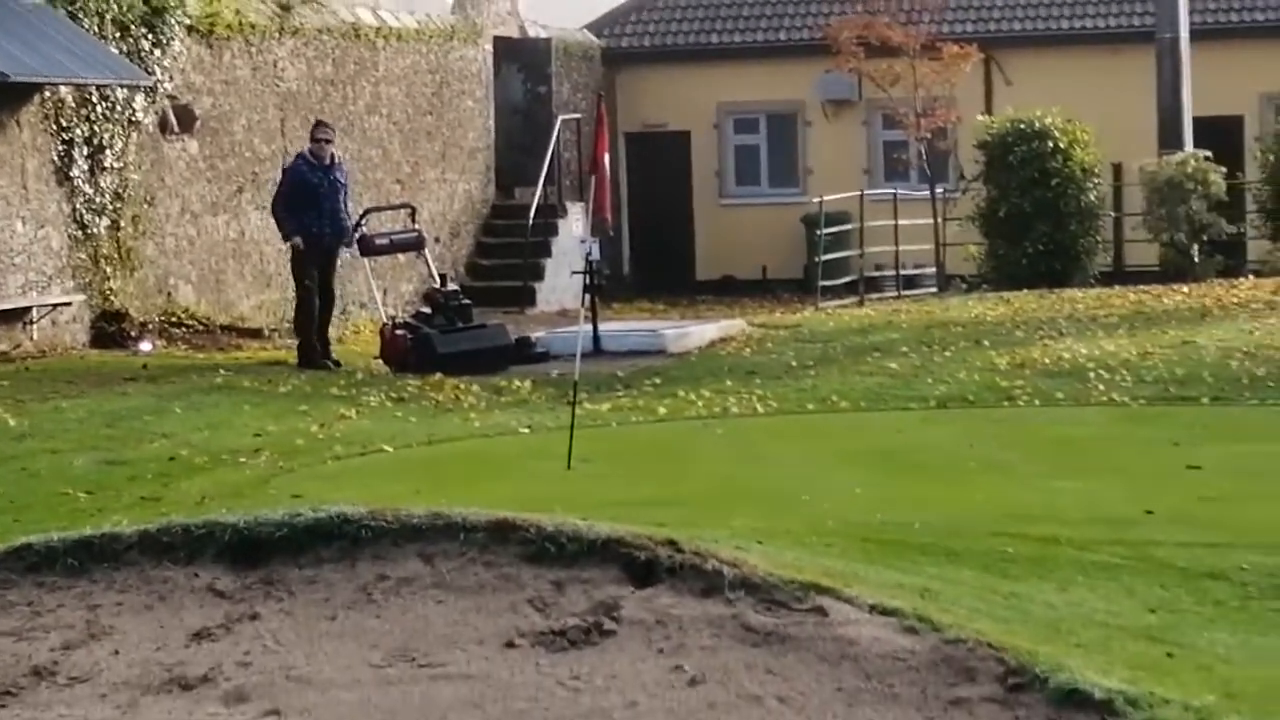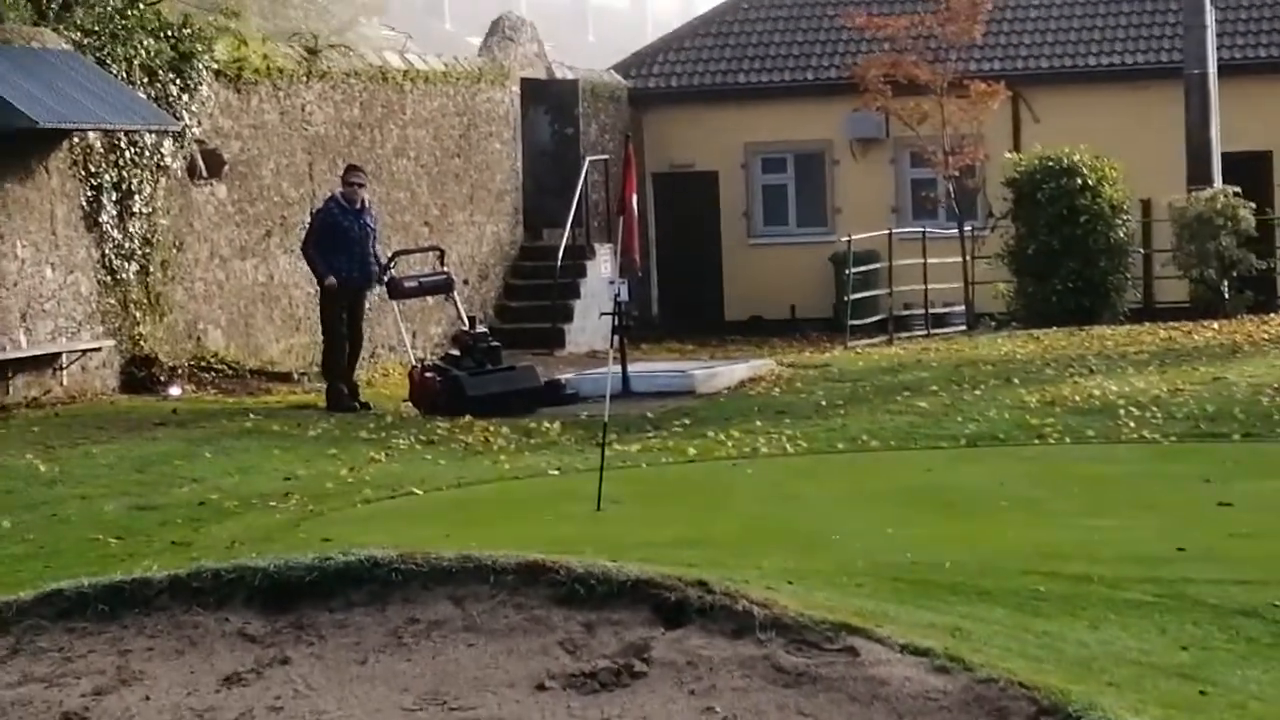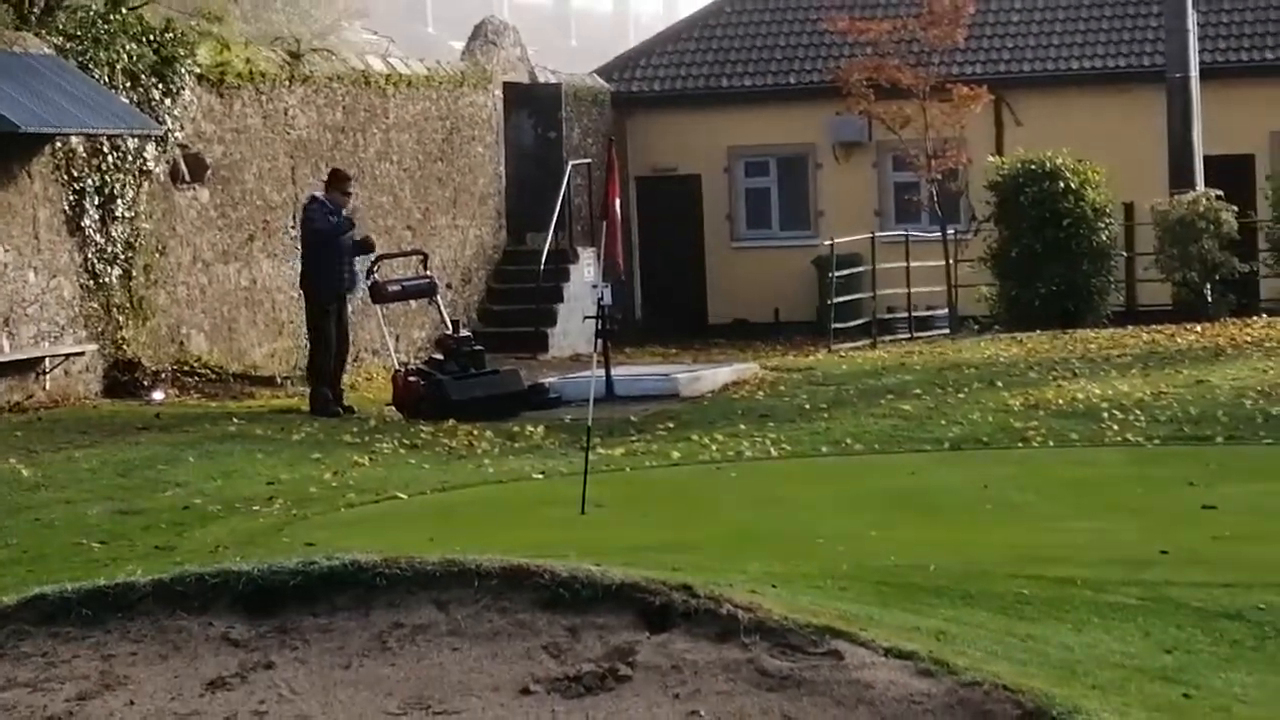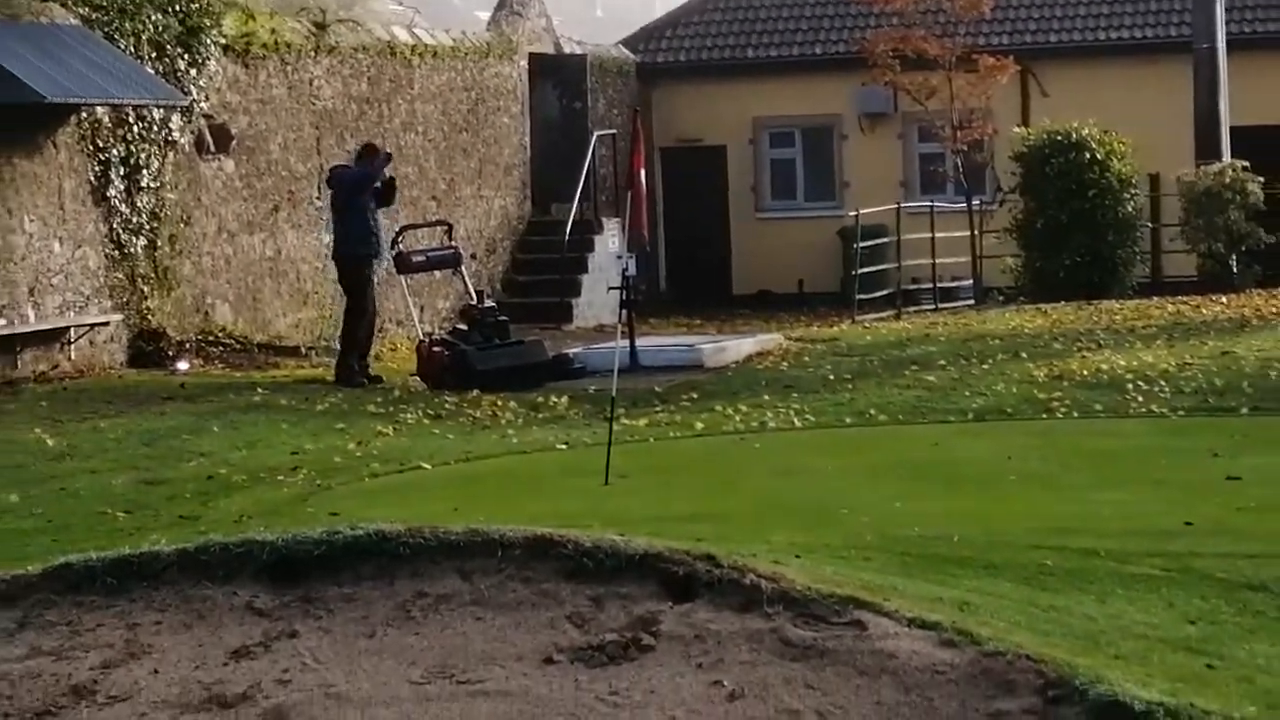
dt=0.3s
person 1, frame 1
left shoulder: (339, 169)
right shoulder: (298, 169)
right elbow: (280, 206)
left wrist: (347, 232)
right wrist: (291, 234)
left hip: (332, 243)
right hip: (307, 243)
left knee: (327, 296)
right knee: (308, 296)
left ankle: (321, 348)
right ankle: (308, 353)
person 1, frame 2
left shoulder: (367, 213)
right shoulder: (328, 212)
right elbow: (309, 247)
left wrist: (379, 268)
right wrist: (324, 273)
left hip: (359, 287)
right hip: (335, 287)
left knee: (355, 339)
right knee: (336, 339)
left ankle: (349, 391)
right ankle: (336, 395)
person 1, frame 3
left shoulder: (339, 214)
right shoulder: (315, 211)
left elbow: (346, 246)
right elbow: (318, 234)
left wrist: (362, 244)
right wrist: (347, 225)
left hip: (339, 289)
right hip: (319, 289)
left knee: (340, 344)
right knee: (323, 344)
left ankle: (334, 395)
right ankle: (320, 399)
person 1, frame 4
left shoulder: (361, 185)
right shoulder: (346, 179)
left elbow: (384, 199)
right elbow: (367, 176)
left wrist: (387, 180)
right wrist: (382, 162)
left hip: (360, 255)
right hip: (353, 255)
left knee: (366, 311)
right knee: (359, 311)
left ankle: (359, 367)
right ankle: (346, 369)
